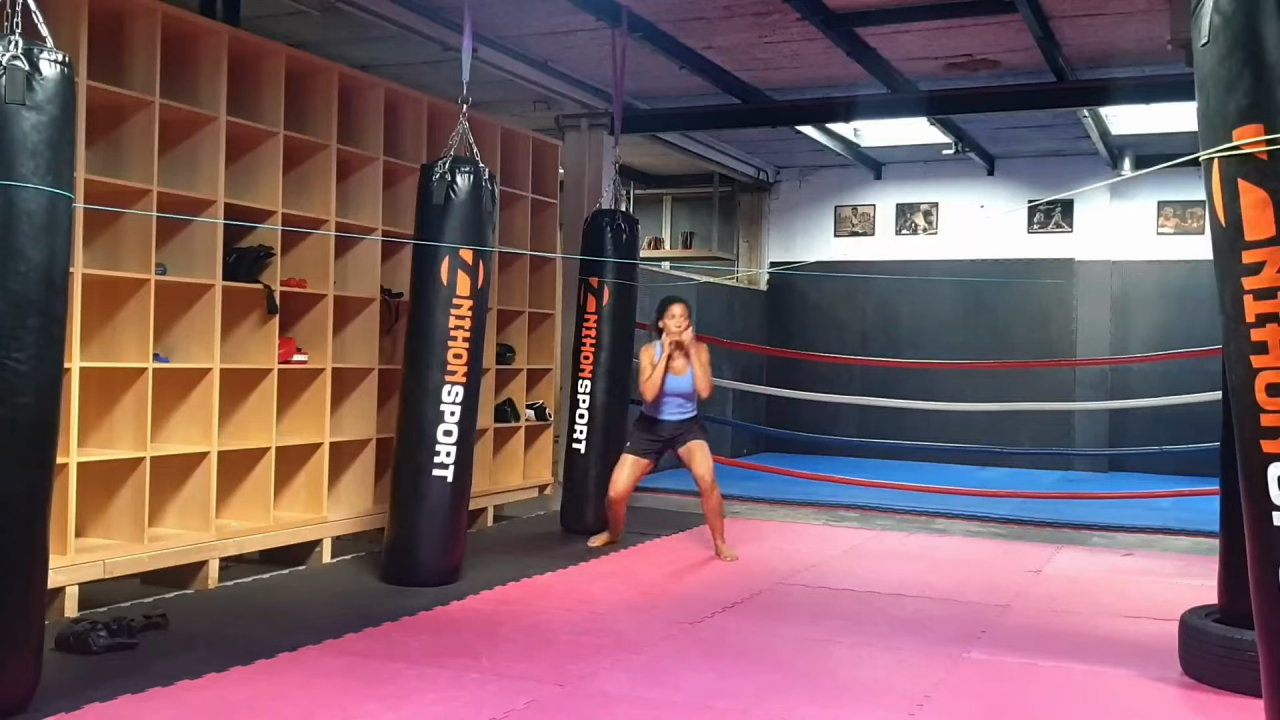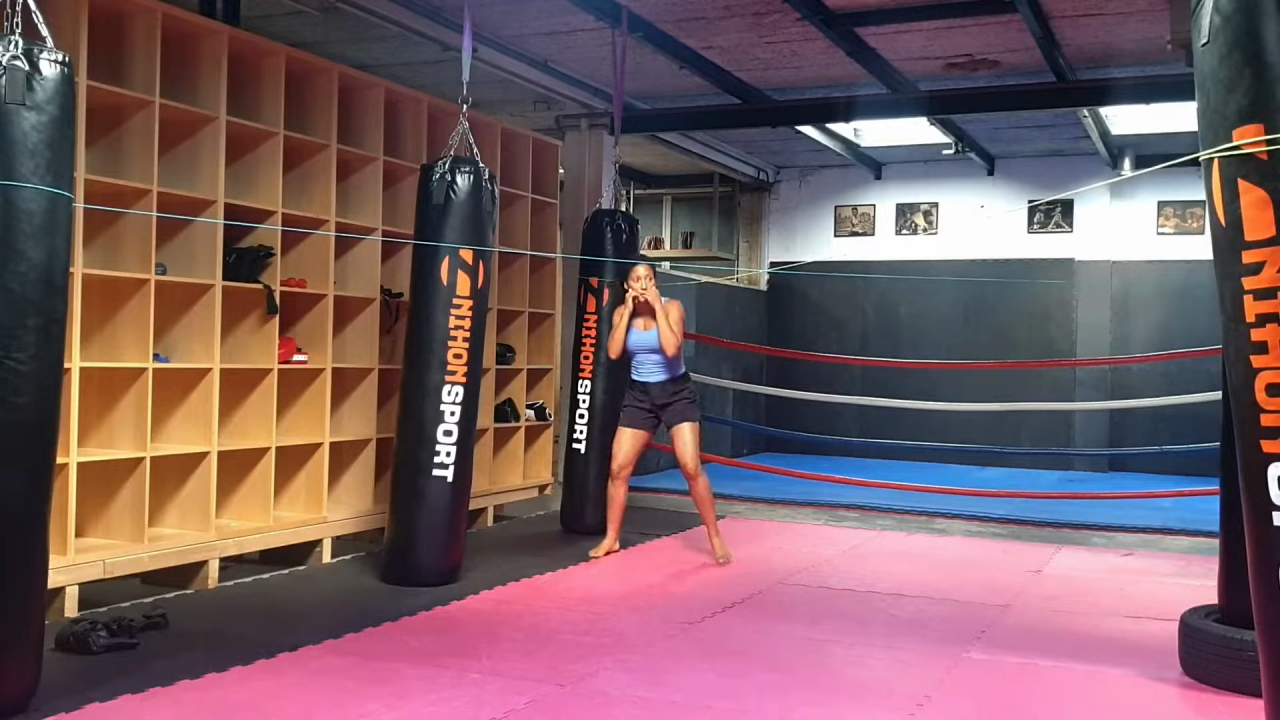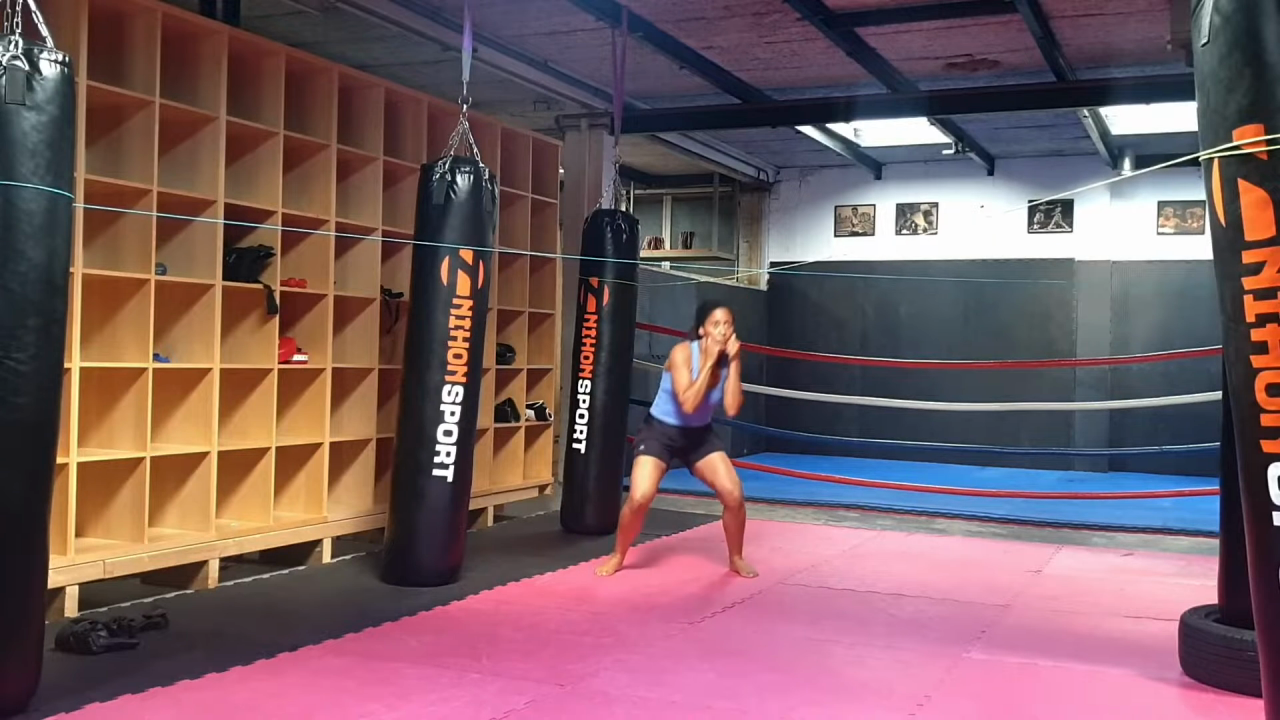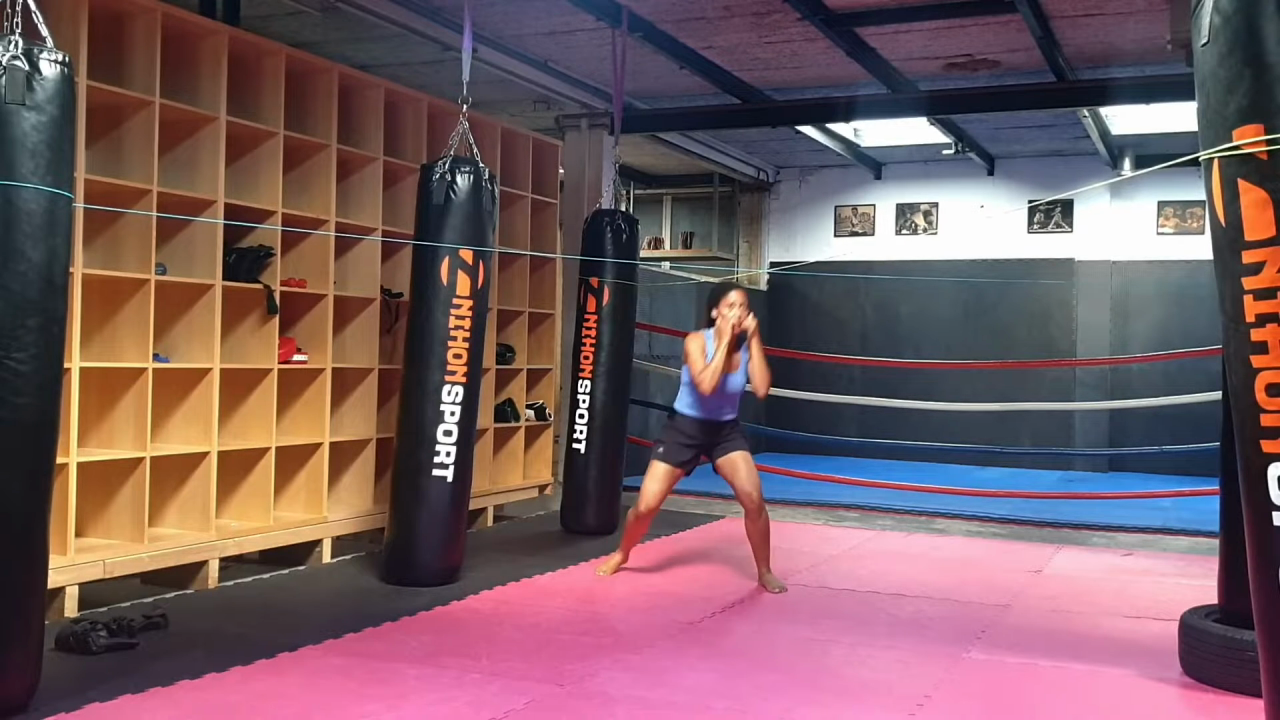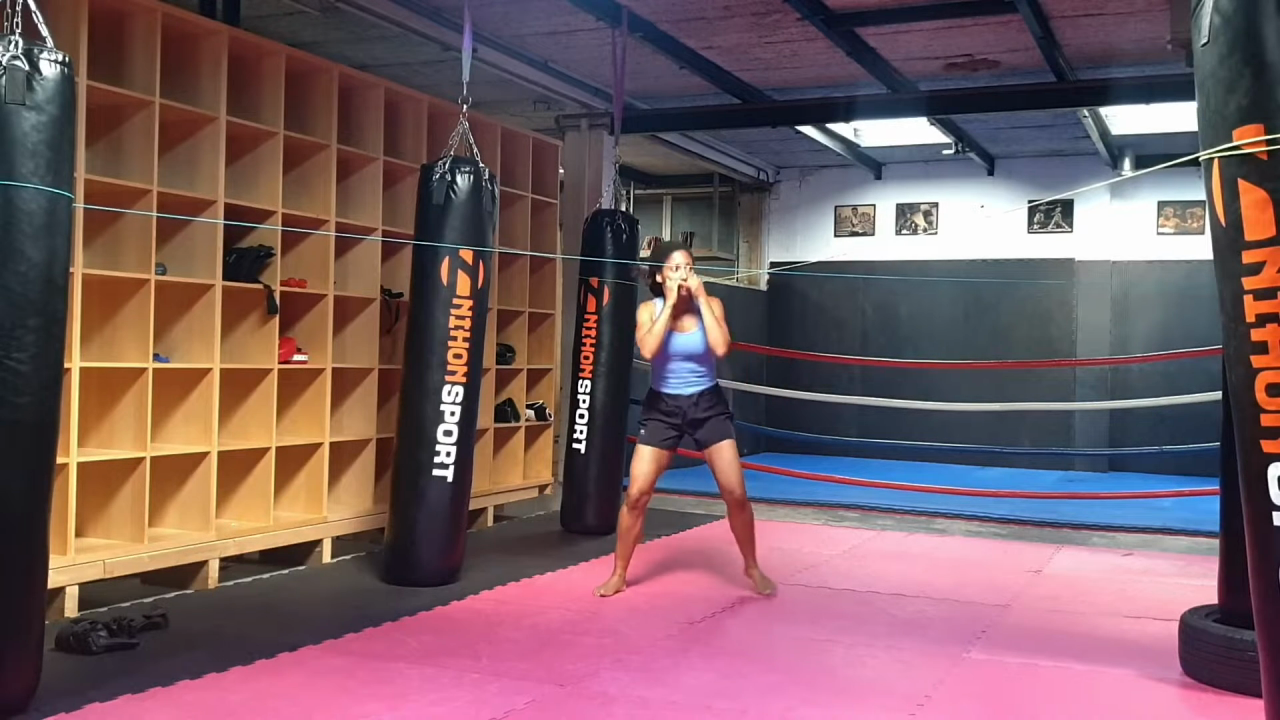
dt=1s
person 1, frame 1
left shoulder: (700, 351)
right shoulder: (650, 351)
left elbow: (705, 391)
right elbow: (648, 394)
left wrist: (692, 351)
right wrist: (667, 355)
left hip: (687, 426)
right hip: (651, 427)
left knee: (707, 480)
right knee: (616, 493)
left ankle: (720, 544)
right ankle: (613, 533)
person 1, frame 2
left shoulder: (672, 307)
right shoulder: (622, 313)
left elbow: (671, 349)
right elbow: (613, 352)
left wrist: (657, 308)
right wrist: (628, 310)
left hip: (675, 392)
right hip: (639, 395)
left knee: (691, 467)
right knee: (618, 469)
left ankle: (715, 538)
right ankle: (611, 538)
person 1, frame 3
left shoulder: (729, 360)
right shoulder: (682, 353)
left elbow: (733, 409)
right elbow: (689, 404)
left wrist: (734, 362)
right wrist: (711, 360)
left hip: (700, 437)
right hip: (660, 432)
left knee: (734, 495)
right knee: (639, 498)
left ankle: (736, 558)
right ankle: (617, 556)
person 1, frame 4
left shoulder: (751, 345)
right shoulder: (696, 342)
left elbow: (762, 389)
right elbow: (706, 386)
left wrist: (754, 339)
right wrist: (726, 339)
left hip: (725, 429)
right hip: (685, 427)
left knee: (753, 498)
right knee: (646, 506)
left ankle: (765, 573)
right ankle: (621, 554)
person 1, frame 5
left shoulder: (710, 305)
right shoulder: (648, 309)
left elbow: (721, 348)
right elbow: (648, 350)
left wrist: (701, 297)
right wrist: (669, 306)
left hip: (706, 405)
right hip: (661, 408)
left knee: (736, 493)
right knee: (637, 494)
left ankle: (752, 568)
right ankle: (618, 574)
